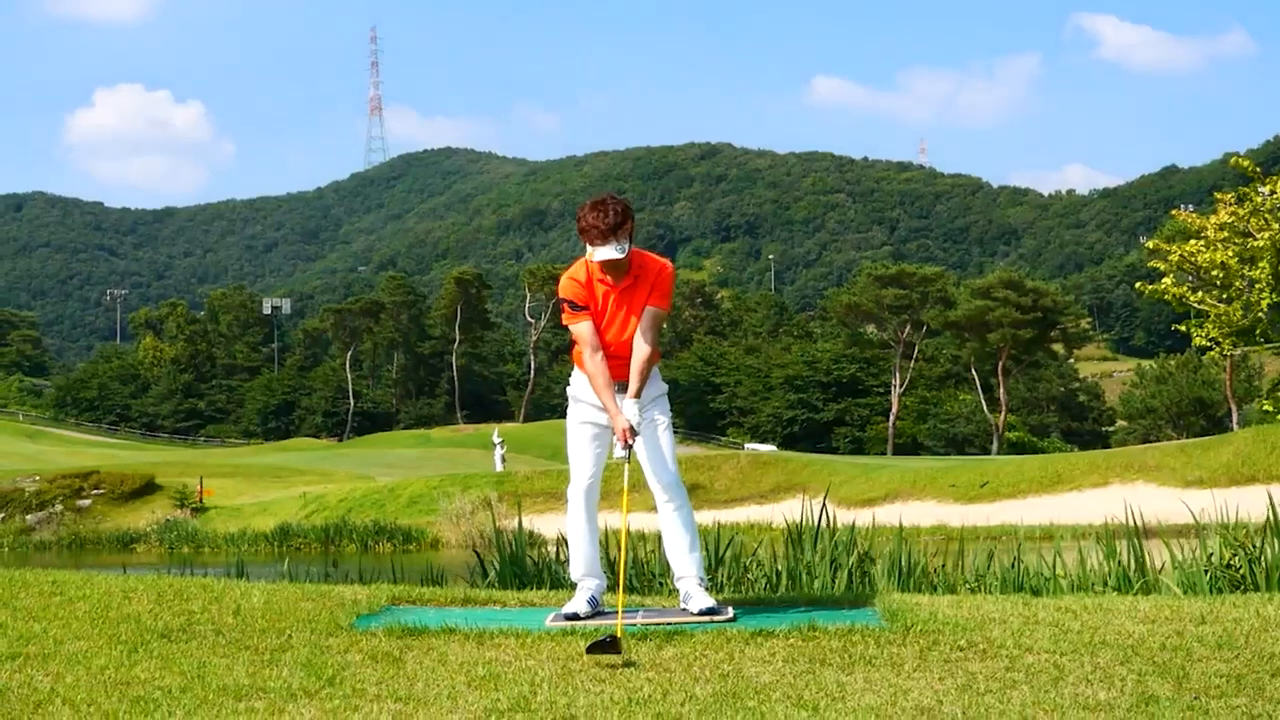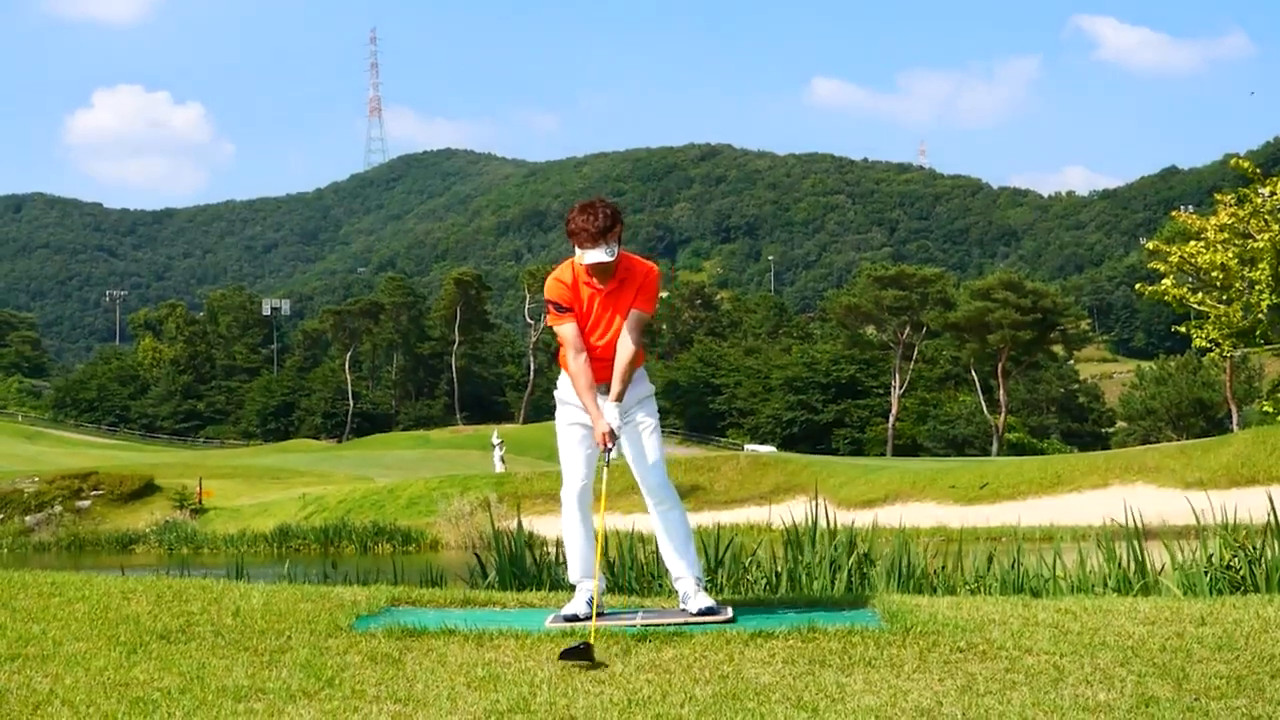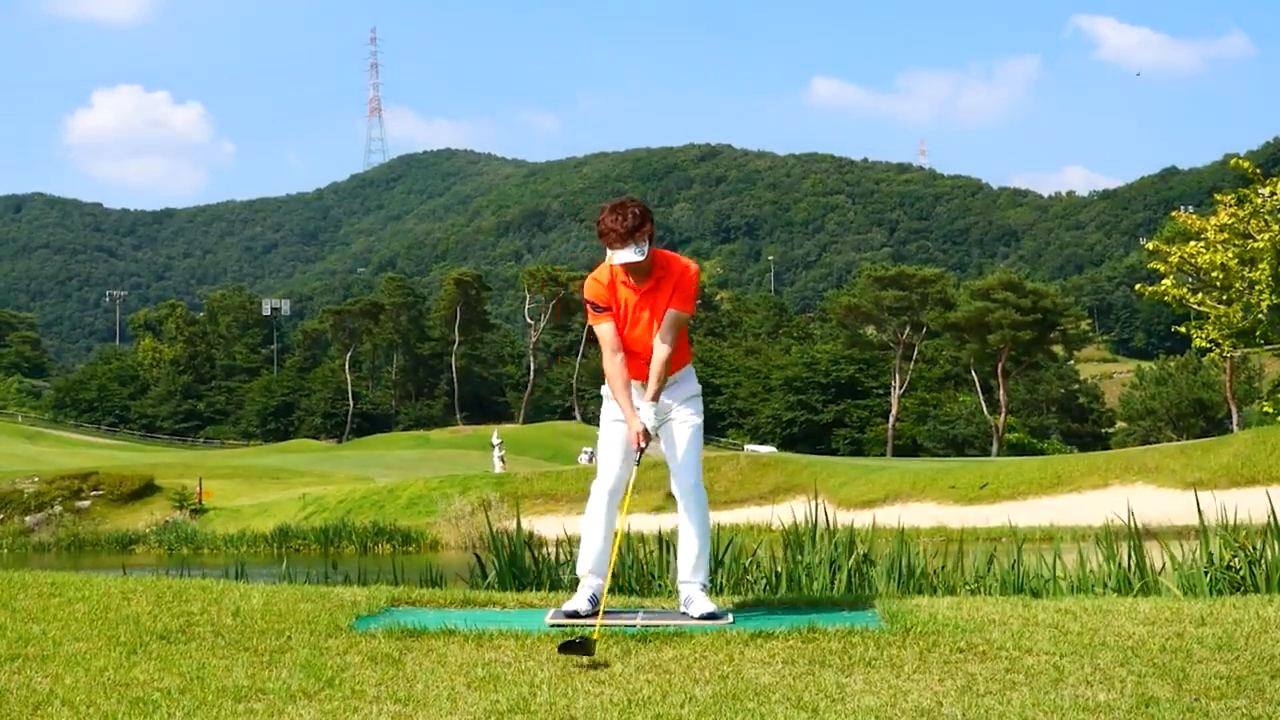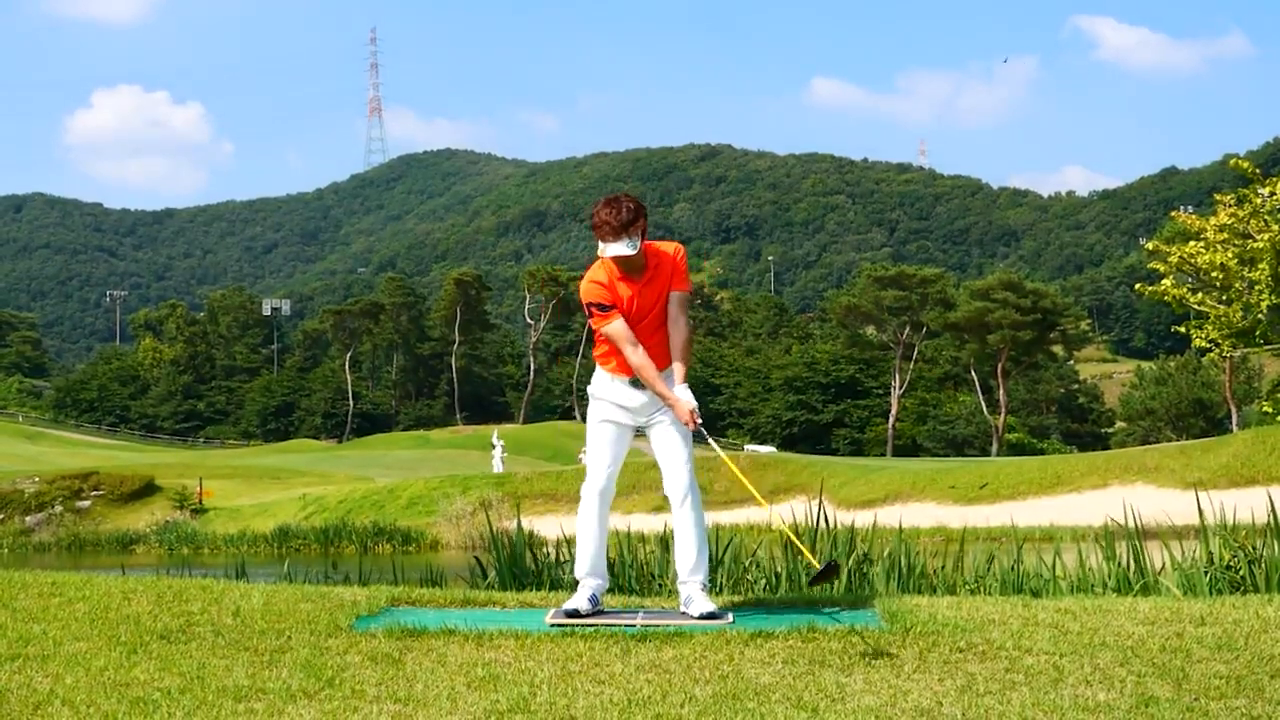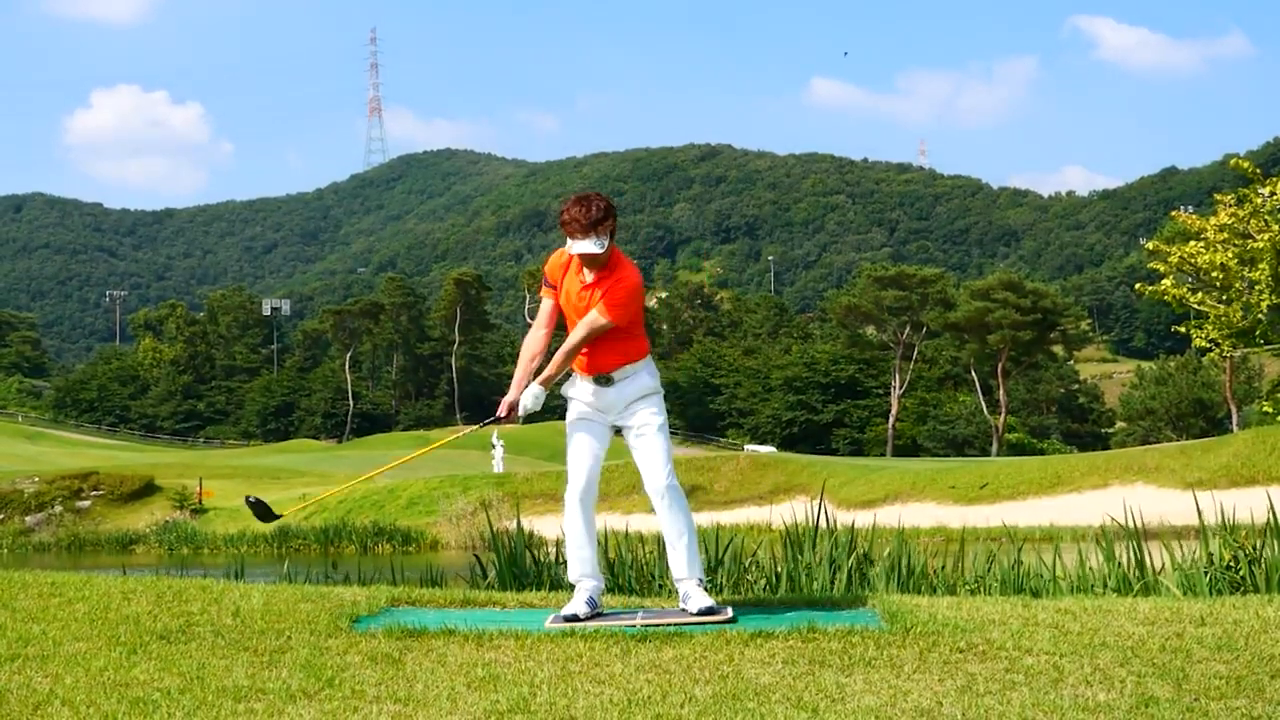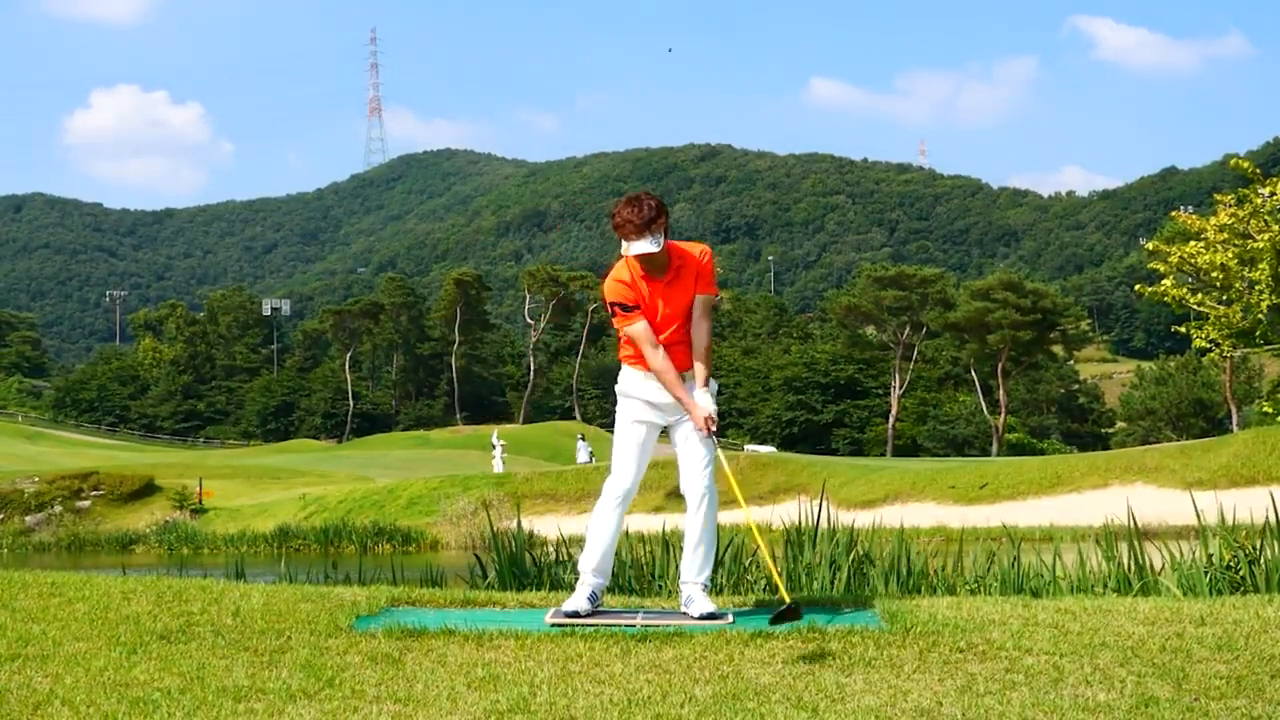
dt=0.7s
person 1, frame 1
left shoulder: (659, 271)
right shoulder: (573, 282)
left elbow: (645, 339)
right elbow: (592, 352)
left wrist: (632, 400)
right wrist: (614, 413)
left hip: (644, 387)
right hip: (589, 390)
left knee: (668, 483)
right knee: (582, 487)
left ankle: (691, 585)
right ankle: (588, 587)
person 1, frame 2
left shoulder: (645, 273)
right shoulder: (560, 283)
left elbow: (629, 340)
right elbow: (575, 354)
left wrist: (616, 403)
right wrist: (595, 416)
left hip: (631, 388)
right hip: (577, 392)
left knee: (657, 484)
right knee: (575, 490)
left ankle: (689, 583)
right ankle: (586, 589)
person 1, frame 3
left shoulder: (684, 272)
right shoulder: (598, 284)
left elbow: (667, 341)
right elbow: (613, 354)
left wrist: (653, 403)
right wrist: (630, 416)
left hip: (677, 386)
right hip: (623, 388)
left knee: (688, 485)
right knee: (605, 486)
left ankle: (692, 588)
right ankle: (590, 585)
person 1, frame 4
left shoulder: (673, 256)
right shoulder: (595, 284)
left elbow: (676, 321)
right elbow: (631, 349)
left wrist: (682, 385)
right wrist: (672, 401)
left hip: (668, 385)
right hip: (612, 388)
left knee: (682, 484)
right knee: (597, 486)
left ankle: (692, 588)
right ankle: (590, 586)
person 1, frame 5
left shoulder: (627, 280)
right shoulder: (558, 264)
left elbow: (578, 339)
right elbow: (541, 331)
left wrist: (540, 387)
right wrist: (516, 388)
left hip: (635, 384)
right hip: (586, 389)
left knee: (661, 482)
right knee: (579, 489)
left ankle: (689, 584)
right ankle: (586, 588)
person 1, frame 6
left shoulder: (699, 257)
right shoulder: (619, 282)
left elbow: (701, 327)
right elbow: (652, 350)
left wrist: (703, 390)
right wrist: (688, 407)
left hip: (693, 382)
right hip: (641, 387)
left knee: (701, 488)
right knee: (620, 486)
left ankle: (694, 588)
right ankle: (590, 584)
